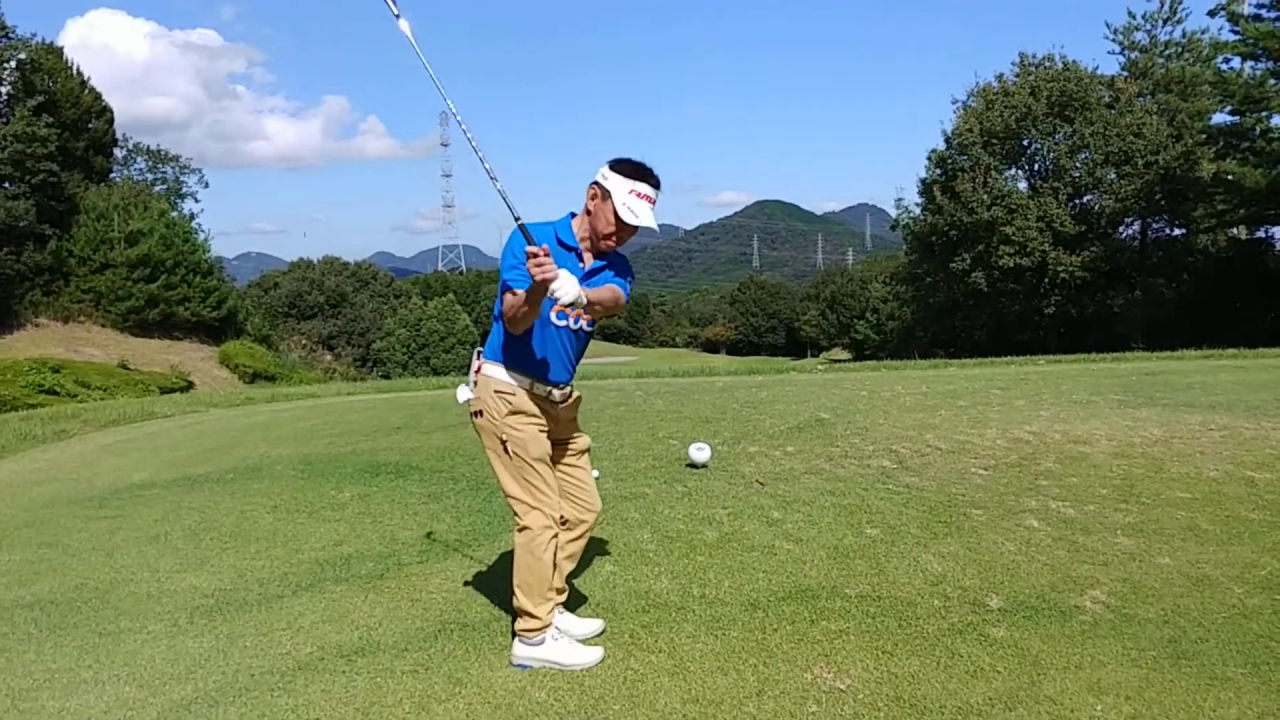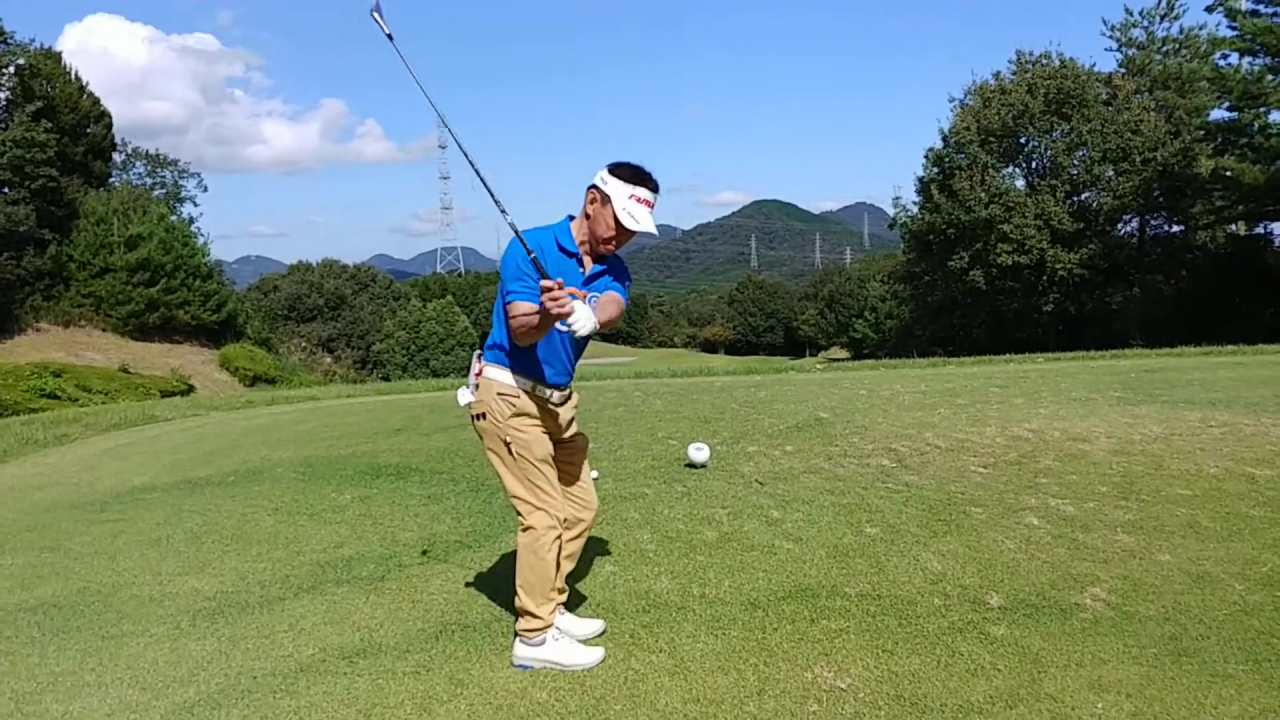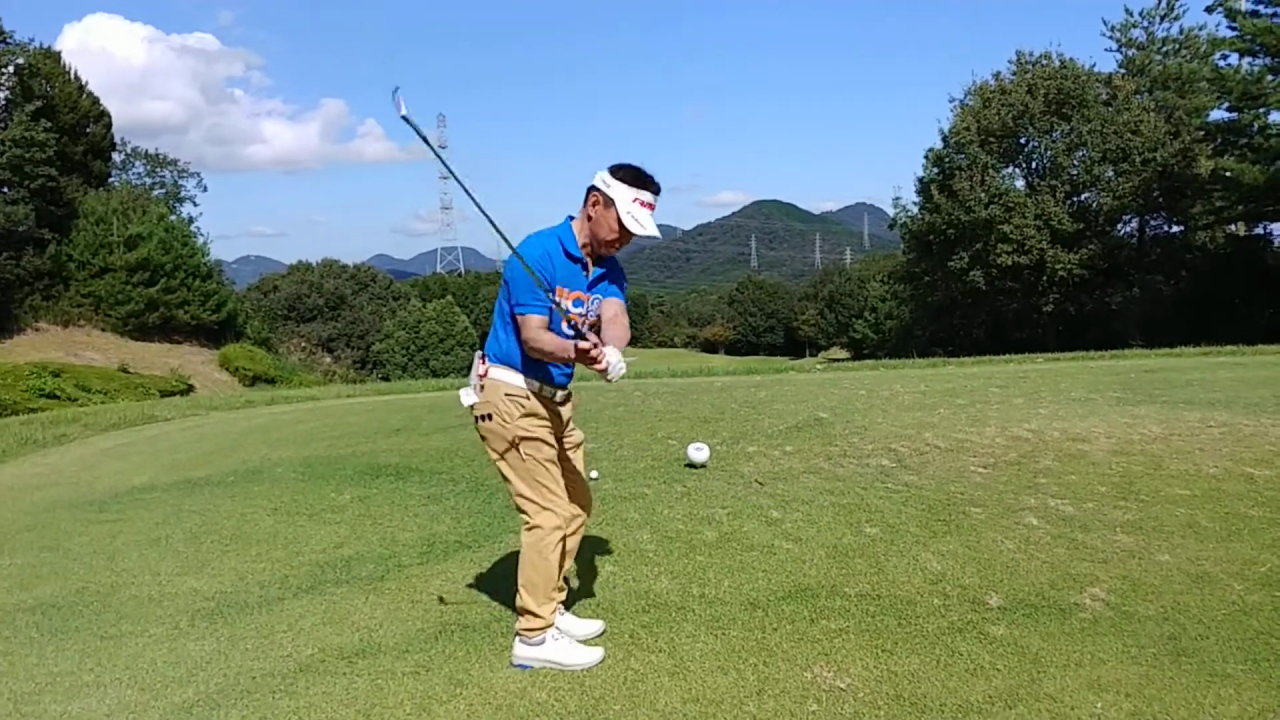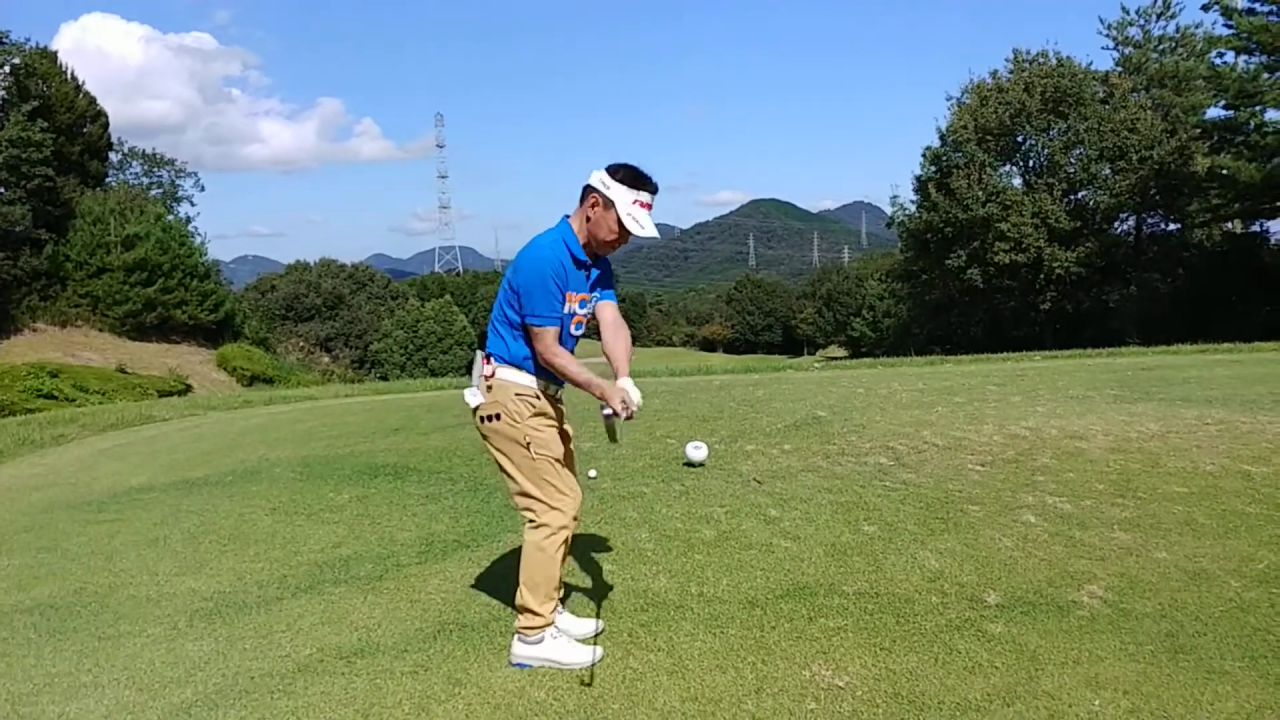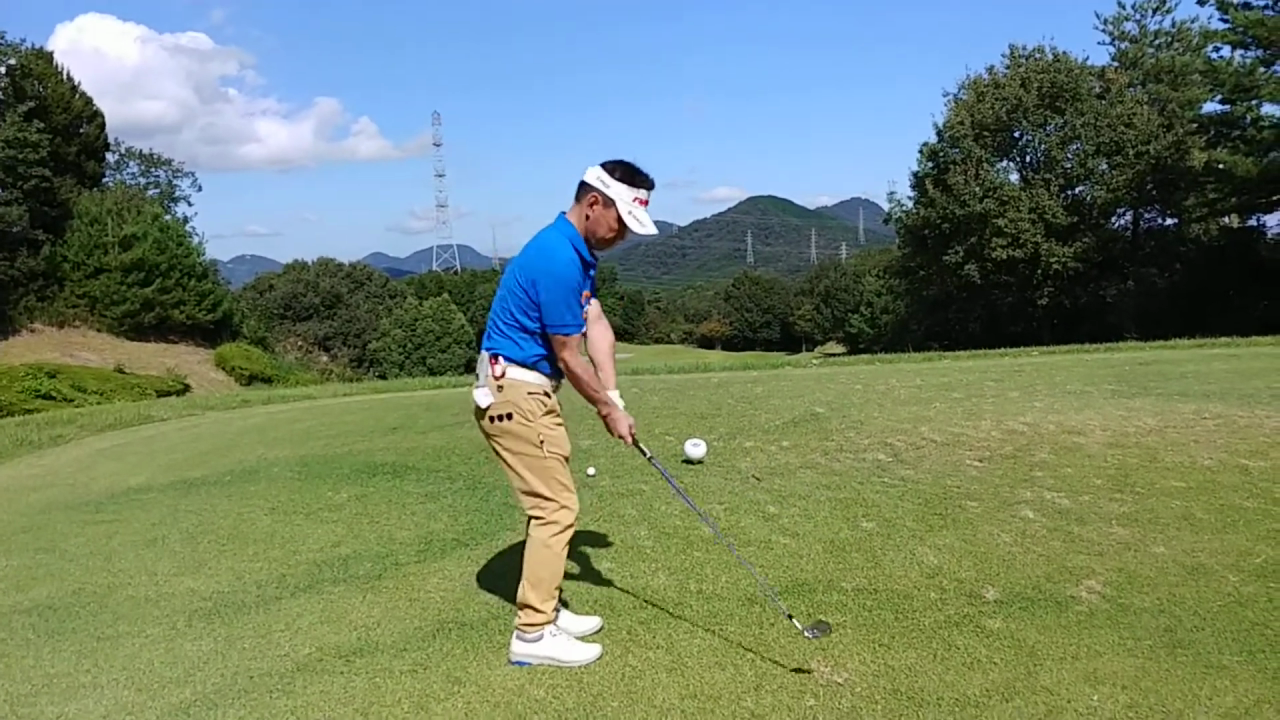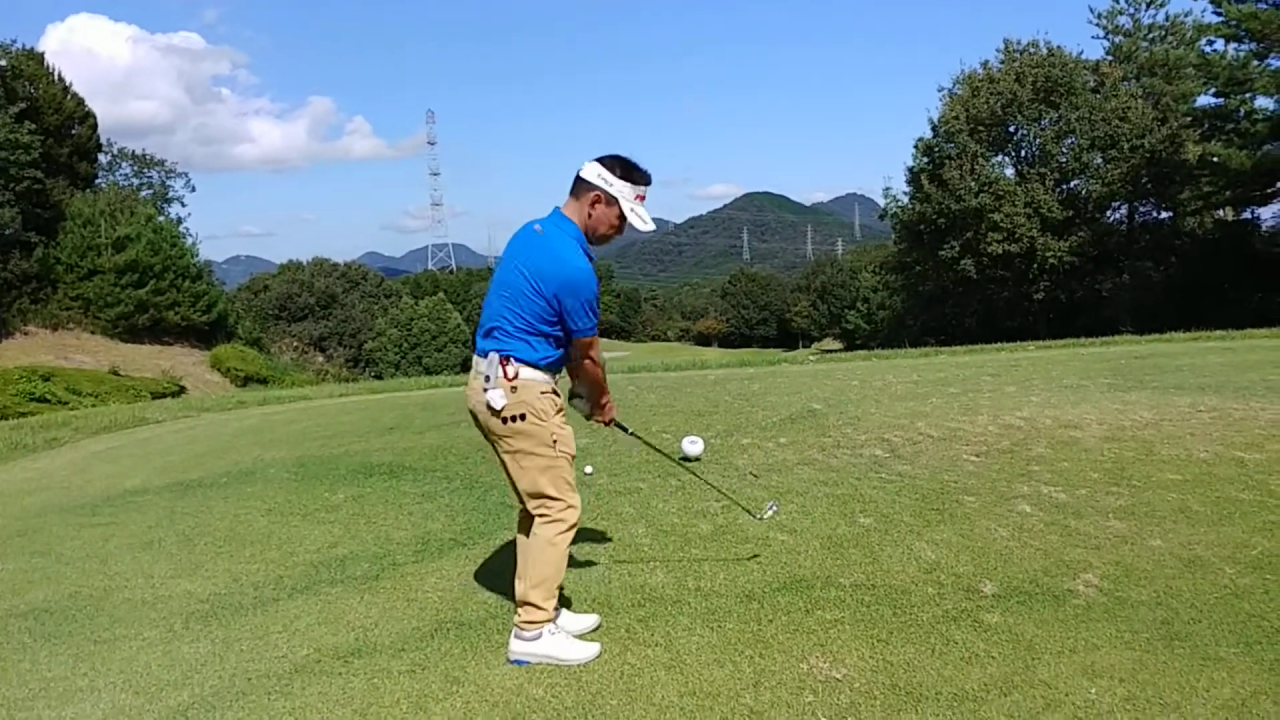
dt=0.1s
person 1, frame 1
left shoulder: (616, 267)
right shoulder: (531, 240)
left elbow: (609, 302)
right elbow: (513, 318)
left wrist: (572, 292)
right wrist: (540, 291)
left hip: (559, 398)
right hip: (508, 392)
left knee: (581, 508)
right knee: (539, 515)
left ankle: (549, 610)
right ankle: (533, 637)
person 1, frame 2
left shoulder: (614, 270)
right shoulder: (530, 246)
left elbow: (611, 311)
right elbow: (520, 331)
left wrist: (586, 314)
right wrist: (547, 314)
left hip: (557, 399)
right hip: (509, 394)
left knee: (579, 507)
right knee: (543, 515)
left ankle: (550, 610)
right ankle: (534, 637)
person 1, frame 3
left shoulder: (609, 270)
right shoulder: (538, 252)
left elbow: (615, 320)
right elbow: (535, 339)
left wrist: (611, 353)
right wrist: (577, 350)
left hip: (551, 397)
right hip: (510, 394)
left knee: (576, 507)
right knee: (546, 513)
left ankle: (547, 611)
right ankle: (534, 637)
person 1, frame 4
left shoulder: (599, 266)
right shoulder: (543, 256)
left elbow: (613, 325)
right elbow: (548, 351)
left wrist: (624, 382)
right wrist: (603, 389)
left hip: (543, 395)
right hip: (512, 393)
left knee: (562, 505)
right knee: (550, 512)
left ankle: (545, 611)
right ankle: (533, 635)
person 1, frame 5
left shoulder: (573, 251)
right shoulder: (558, 261)
left elbow: (598, 327)
right elbow: (568, 355)
left wrist: (612, 395)
right wrist: (610, 412)
left hip: (512, 388)
right hip: (517, 391)
left knee: (546, 505)
right knee: (554, 510)
left ankle: (542, 609)
right ankle: (532, 634)
person 1, frame 6
left shoulder: (534, 234)
right shoulder: (570, 263)
right elbow: (587, 354)
left wrist: (587, 391)
right wrist: (602, 400)
left hip: (500, 385)
right hip: (522, 390)
left knee: (540, 504)
right knee: (558, 508)
left ankle: (540, 608)
right ankle: (531, 632)
